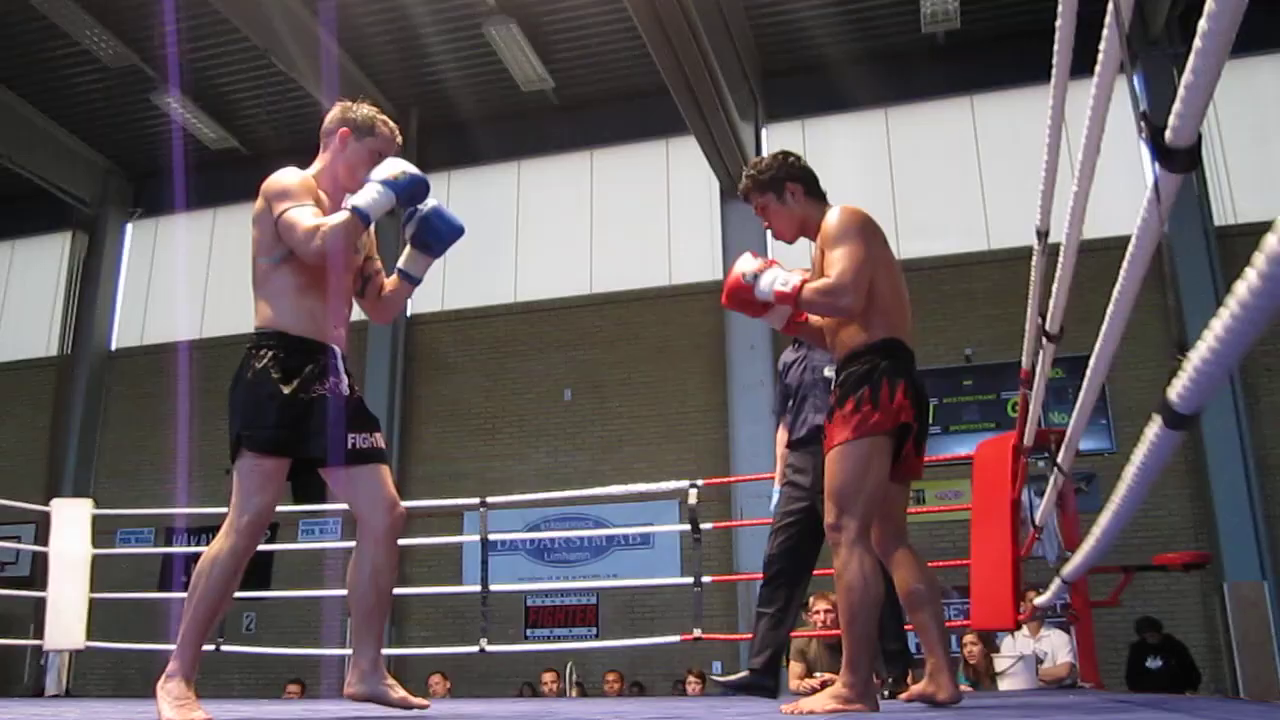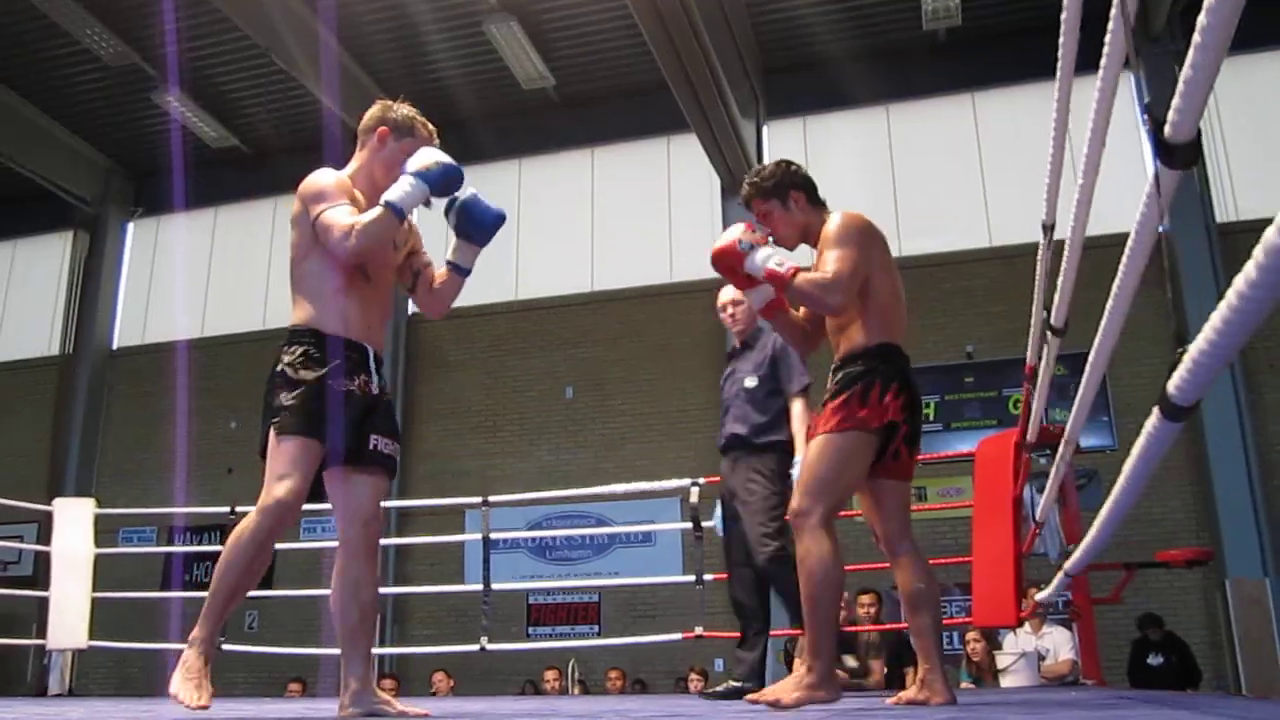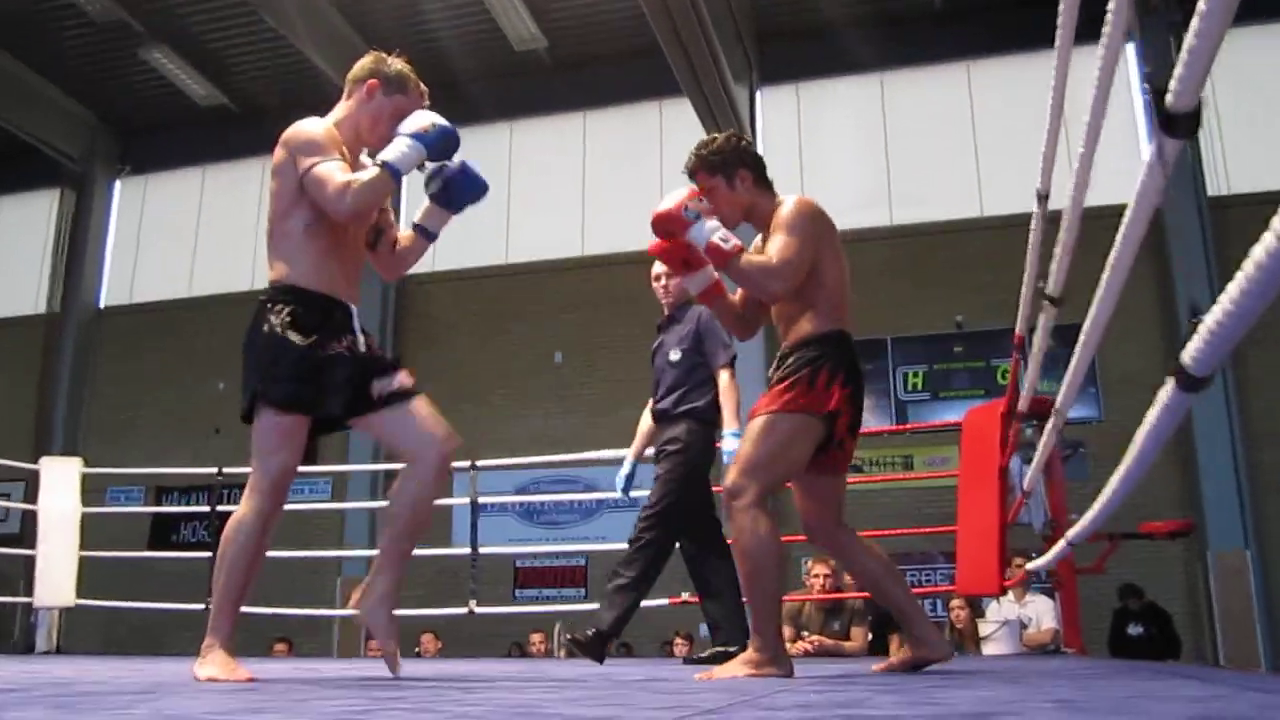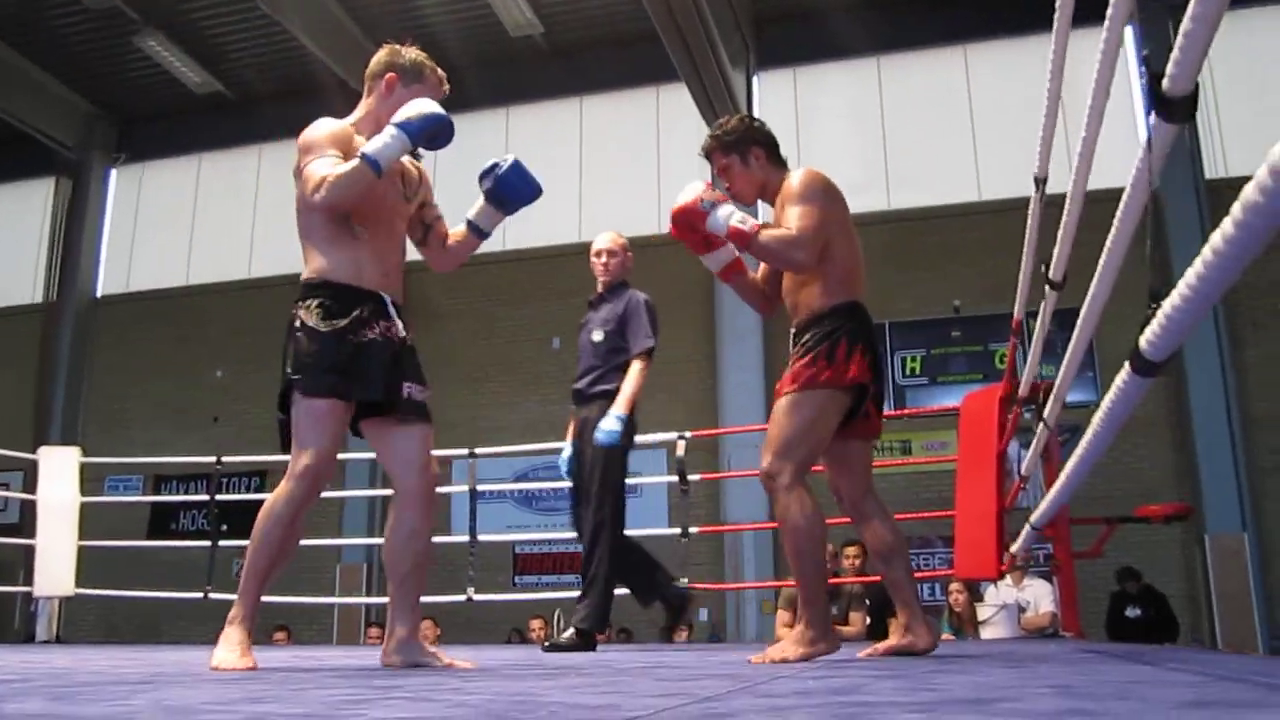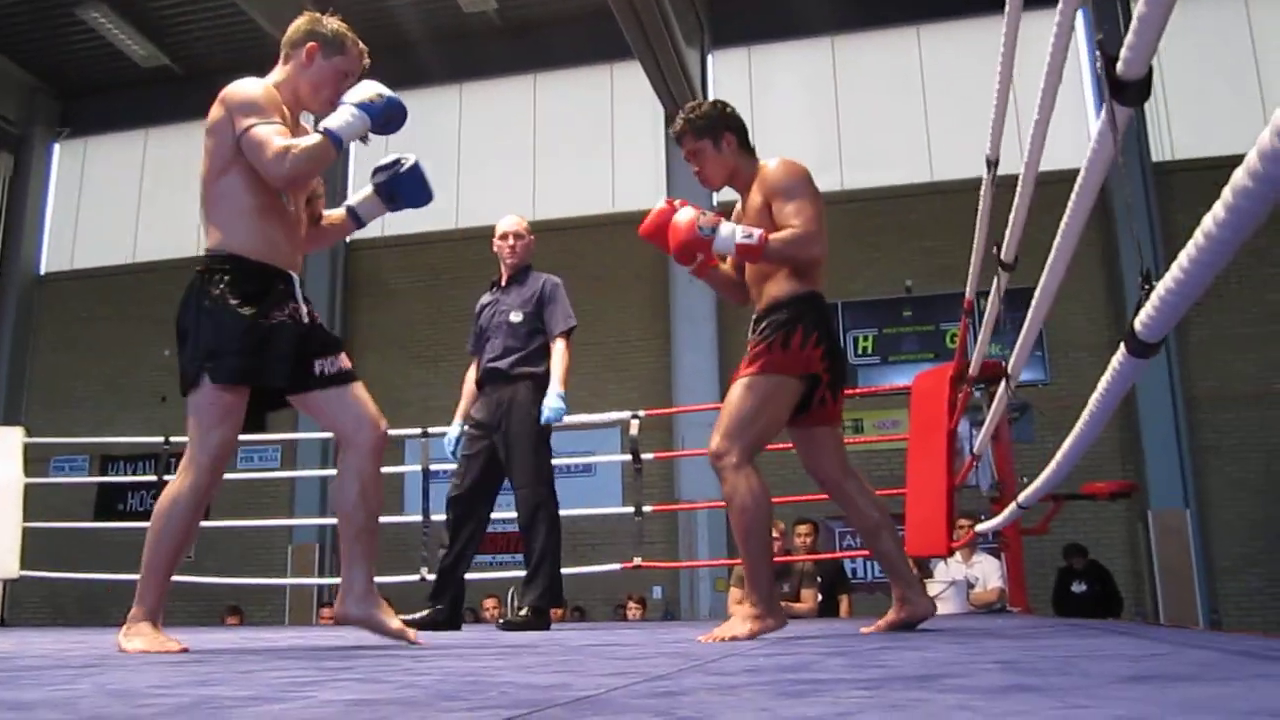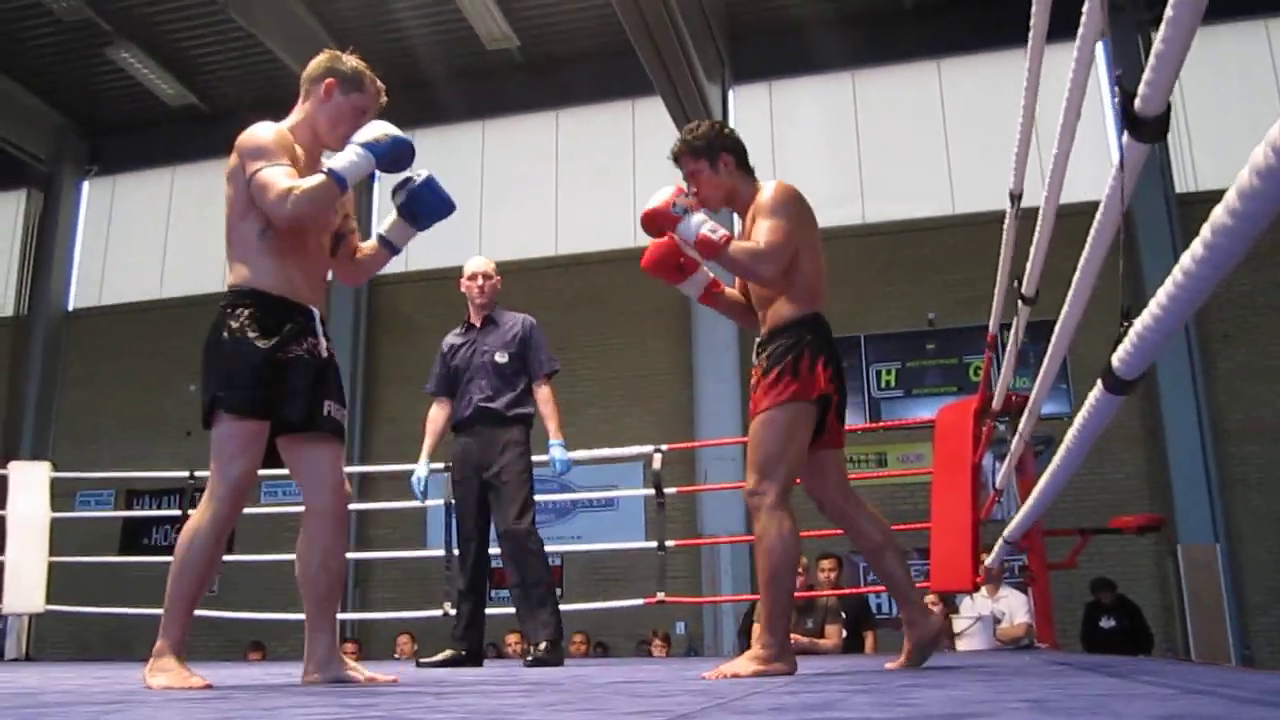
dt=0.4s
person 1, frame 1
left shoulder: (354, 222)
right shoulder: (287, 184)
left elbow: (382, 307)
right elbow: (316, 244)
left wrist: (420, 254)
right wrist: (378, 196)
left hip: (332, 378)
right hip: (280, 367)
left knee: (385, 517)
right knee: (248, 521)
person 1, frame 2
left shoulder: (399, 225)
right shoulder: (325, 185)
left elbow: (433, 302)
right elbow: (350, 245)
left wrist: (467, 247)
right wrist: (411, 190)
left hip: (365, 379)
right hip: (311, 363)
left knee: (360, 533)
right knee: (280, 502)
right ankle: (198, 647)
person 1, frame 3
left shoulder: (365, 168)
right shoulder: (309, 135)
left elbow: (394, 258)
right elbow: (346, 204)
left wrist: (440, 209)
right wrist: (407, 151)
left hip: (346, 333)
right hip: (294, 324)
left knee: (436, 451)
right knee: (270, 485)
left ankle: (379, 593)
right ankle: (215, 645)
person 1, frame 4
left shoulder: (410, 172)
right shoulder: (326, 136)
left elbow: (444, 255)
right elbow: (325, 195)
left wrist: (490, 211)
right wrist: (394, 140)
left hip: (387, 330)
right hip: (328, 318)
left knee: (418, 481)
right knee: (310, 469)
left ankle: (403, 636)
right ankle: (237, 624)
person 1, frame 5
left shoulder: (299, 132)
right shoulder: (247, 96)
right elbow: (284, 168)
left wrist: (376, 201)
right wrist: (350, 121)
left hip: (285, 300)
right hip: (231, 293)
left knee: (365, 435)
right knee: (209, 456)
left ankle: (358, 592)
right ankle: (143, 617)
person 1, frame 6
left shoulder: (330, 176)
right shoulder: (264, 140)
left elbow: (351, 268)
right elbow: (288, 209)
left wrist: (403, 224)
right wrist: (358, 160)
left hip: (309, 340)
right hip: (253, 329)
left knee: (328, 500)
right knee: (229, 490)
left ankle: (322, 654)
right ankle: (167, 651)
person 2, frame 1
left shoulder: (842, 221)
right shoulder: (835, 240)
left elbow: (847, 298)
left wrist: (775, 285)
right wrist: (781, 310)
left hip: (873, 386)
right hip: (889, 389)
left knee: (845, 529)
right knee: (888, 538)
left ankle: (854, 686)
right ankle: (939, 673)
person 2, frame 2
left shoulder: (844, 226)
right shoulder: (833, 246)
left elbow: (834, 294)
right elbow: (804, 339)
left wrist: (768, 263)
right wrist: (760, 289)
left hip: (868, 385)
right hip: (881, 391)
left knee: (809, 515)
right knee: (895, 539)
left ankle: (815, 673)
right ankle: (932, 680)
person 2, frame 3
left shoulder: (795, 211)
right shoulder: (768, 239)
left elbow: (779, 282)
right elbow: (743, 325)
left wrist: (709, 236)
right wrist: (696, 272)
left hip: (816, 372)
right hip: (814, 378)
left knee: (743, 491)
right knee: (826, 528)
left ankle: (766, 651)
right ankle: (923, 635)
person 2, frame 4
left shoulder: (805, 184)
right shoulder: (786, 209)
left elbow: (799, 250)
right elbow: (768, 300)
left wrist: (729, 220)
right wrist: (716, 251)
left hip: (833, 344)
right hip: (834, 350)
left knee: (782, 471)
right knee: (856, 495)
left ankle: (814, 629)
right ankle: (912, 623)
person 2, frame 5
left shoulder: (780, 174)
right shoulder: (748, 203)
left elbow: (809, 243)
right elbow: (743, 291)
left wrist: (725, 236)
right wrist: (696, 251)
left hip: (793, 330)
right hip: (796, 338)
left knee: (728, 452)
right knee: (834, 475)
left ankle: (760, 603)
right ankle: (908, 595)
person 2, frame 6
left shoulder: (775, 196)
right shoulder: (749, 221)
left elbow: (768, 267)
right elbow: (749, 307)
left wrist: (693, 226)
right wrist: (692, 274)
left hip: (796, 356)
right hip: (790, 361)
left knee: (765, 495)
right knee: (836, 499)
left ankle: (772, 646)
right ankle: (918, 618)
person 3, frame 1
right shoulder: (787, 359)
right wrist: (779, 483)
right hip: (801, 465)
right knee: (781, 564)
left ankle: (898, 668)
right ankle: (761, 669)
person 3, frame 2
left shoulder: (775, 345)
right shoulder: (730, 366)
left elbow: (797, 402)
left wrist: (801, 460)
right wrist: (726, 486)
left hip: (766, 460)
right hip: (734, 466)
left knee: (772, 555)
right knee: (742, 574)
right ankle: (747, 672)
person 3, frame 3
left shoulder: (701, 319)
right shoulder: (663, 335)
left elbow: (724, 374)
left wrist: (730, 431)
right wrist: (631, 459)
left hip: (689, 434)
right hip: (671, 438)
left knee: (651, 533)
right knee: (702, 542)
left ankle: (603, 631)
right ankle: (730, 638)
person 3, frame 4
left shoulder: (633, 303)
right shoulder: (591, 313)
left elbow: (640, 363)
left wrist: (617, 415)
right wrist: (570, 439)
left hip: (610, 422)
right hip: (588, 423)
left knee: (600, 522)
right knee: (593, 524)
left ankle: (588, 625)
right ankle: (666, 592)
person 3, frame 5
left shoulder: (545, 287)
right shoulder: (486, 301)
left elbow: (559, 342)
left wrist: (555, 391)
right wrist: (458, 420)
left hip: (522, 398)
right hip: (484, 405)
left knee: (533, 500)
right knee: (463, 502)
left ankle: (538, 604)
right ankle: (444, 606)
person 3, frame 6
left shoulder: (521, 327)
right shoulder: (451, 342)
left elbow: (541, 386)
right elbow: (441, 404)
left wrist: (556, 440)
right wrist: (424, 459)
left hip: (508, 437)
right hip: (466, 444)
left knee: (517, 531)
right knee: (469, 544)
left ankle: (545, 638)
right ankle: (466, 644)
